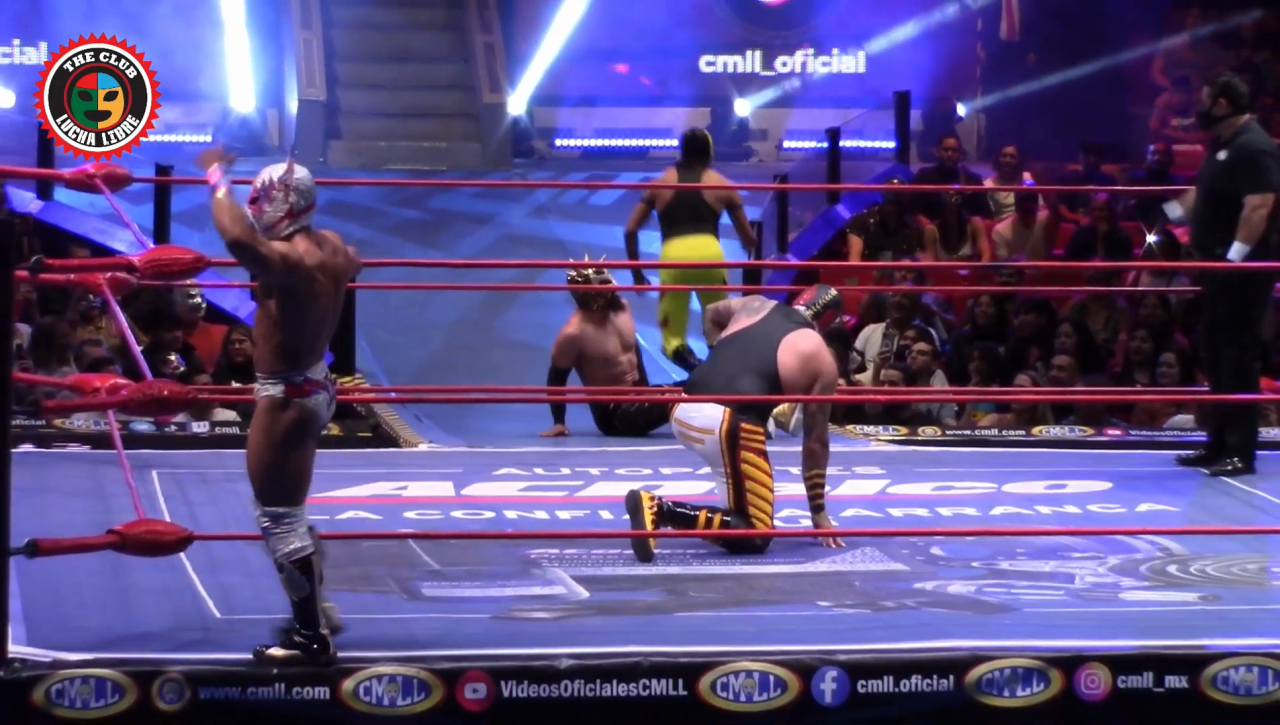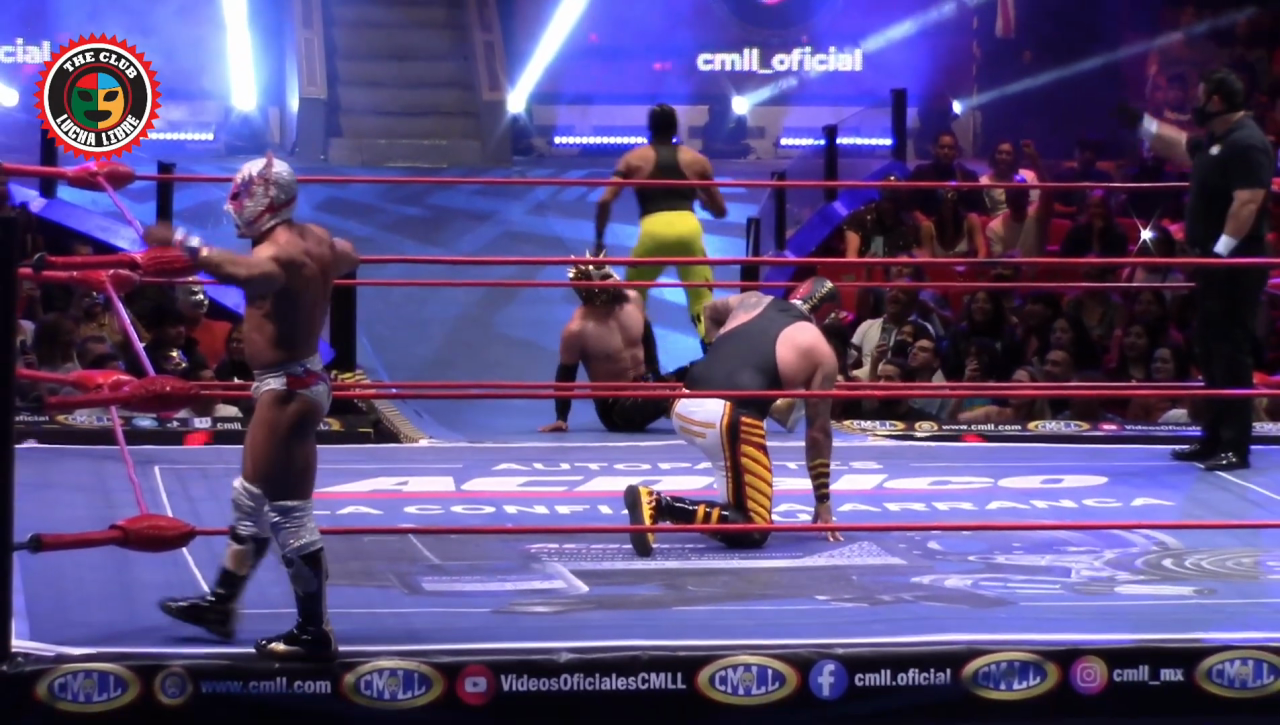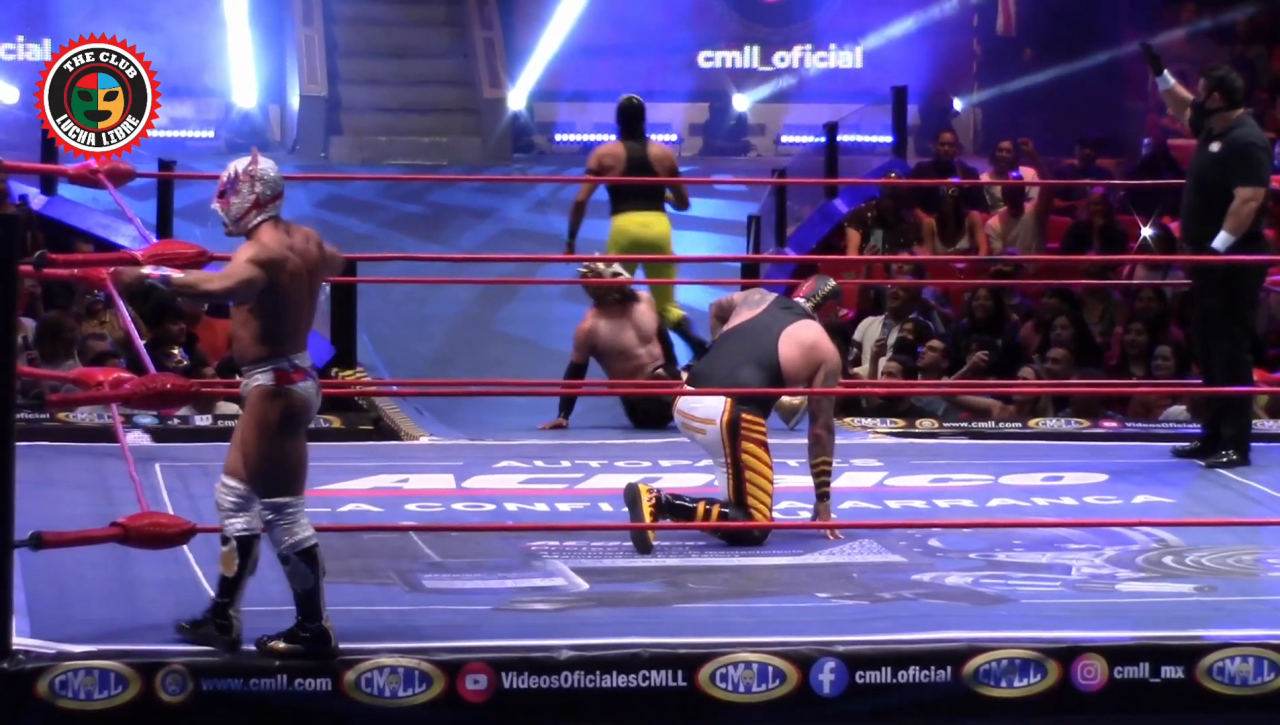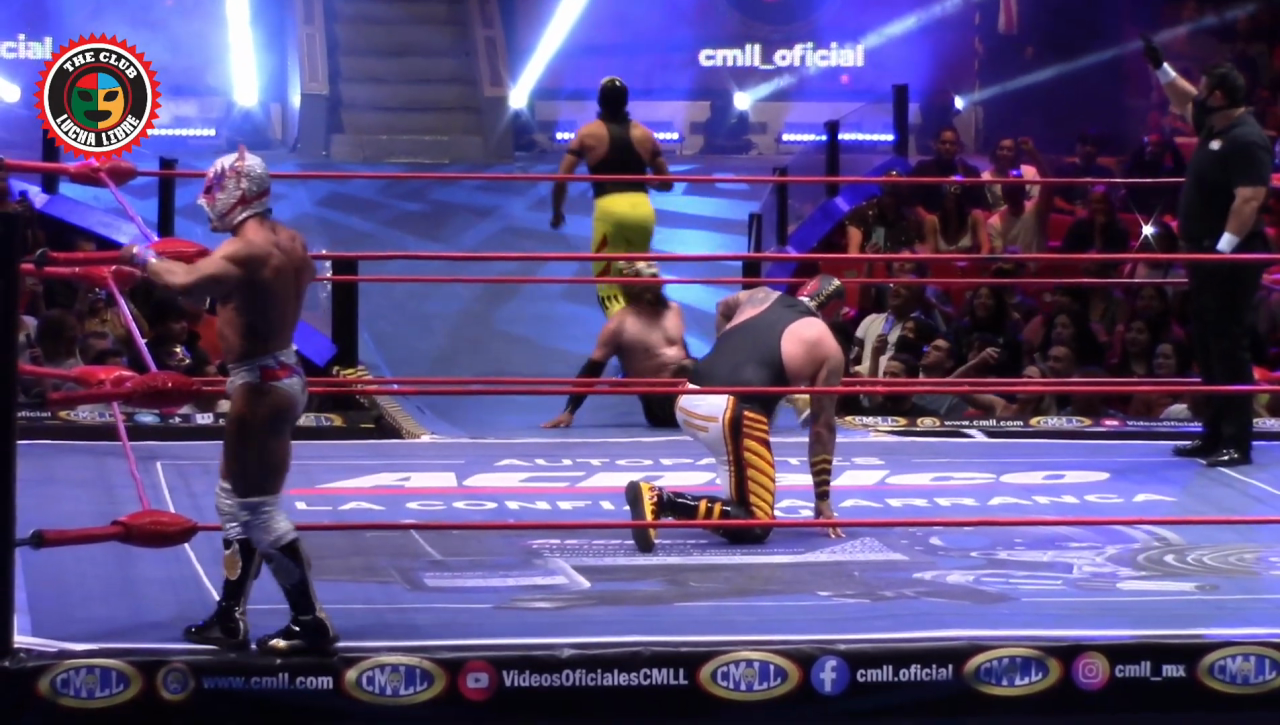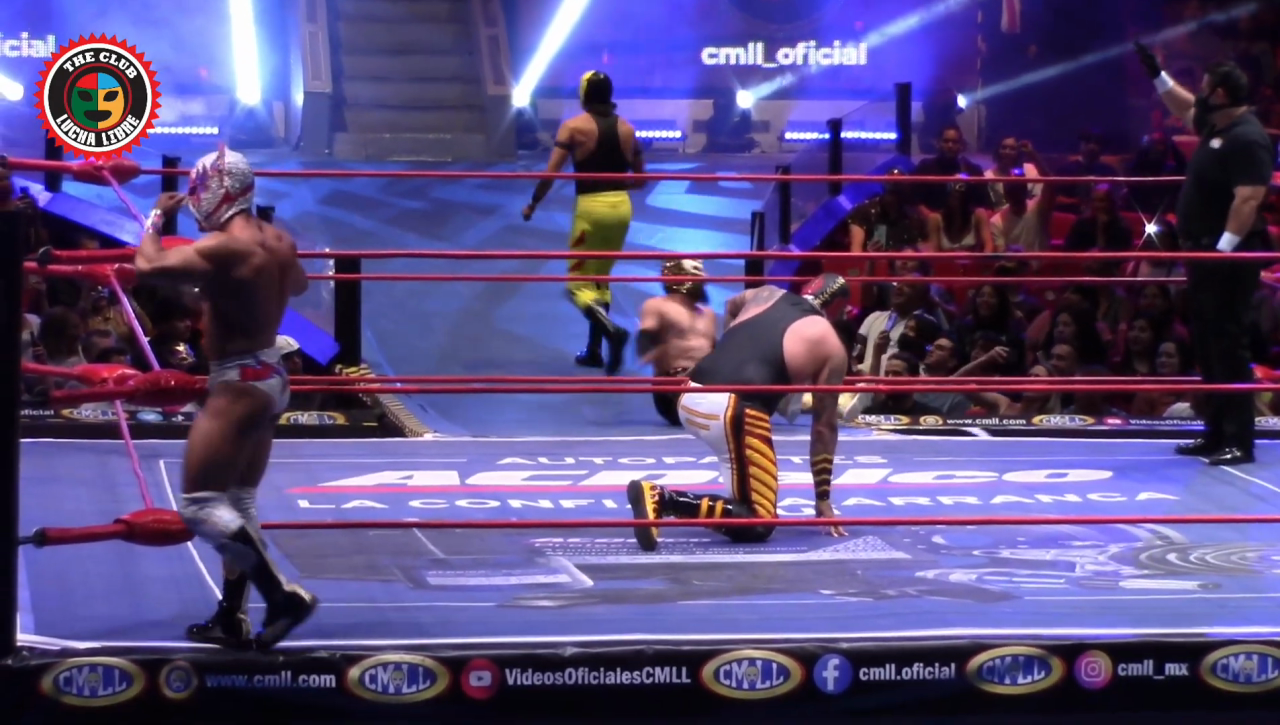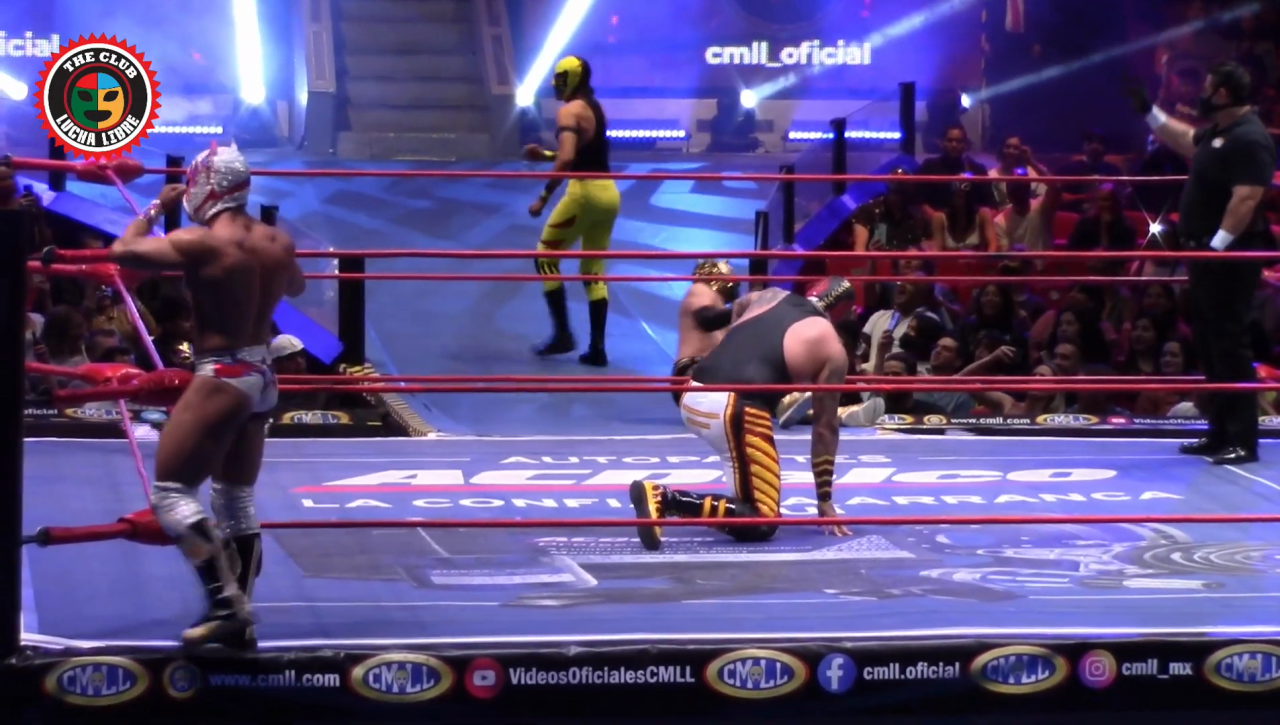
dt=0.2s
person 1, frame 1
left shoulder: (290, 260)
right shoulder: (331, 245)
left elbow: (238, 237)
right elbow: (353, 264)
left wrist: (218, 176)
left hip: (286, 398)
right hip: (314, 389)
left knee: (279, 519)
right knee: (289, 508)
left ankle: (312, 638)
right ankle: (313, 612)
person 1, frame 2
left shoulder: (279, 255)
right shoulder: (316, 239)
left elbow: (240, 271)
right elbow: (349, 257)
left wrist: (182, 241)
left hip: (287, 392)
right hip: (299, 383)
left knee: (289, 514)
right knee: (251, 497)
left ankle: (315, 633)
right ankle: (221, 606)
person 1, frame 3
left shoulder: (262, 252)
right shoulder: (304, 239)
left elbow: (217, 286)
right elbow: (333, 262)
left wrist: (151, 275)
left hip: (274, 389)
right hip: (287, 381)
left knee: (282, 512)
right knee: (236, 498)
left ankle: (314, 630)
right ankle: (221, 617)
person 1, frame 4
left shoulder: (244, 250)
right shoulder: (287, 239)
left elbow: (186, 280)
right elbow: (307, 273)
left wrist: (143, 256)
left hip: (259, 386)
right hip: (279, 378)
left knee: (258, 510)
right knee: (236, 502)
left ankle: (311, 623)
right ankle: (230, 619)
person 1, frame 5
left shoulder: (222, 247)
right shoulder: (278, 240)
left elbow: (148, 266)
right elbow: (296, 283)
left wrist: (155, 218)
left hip: (239, 384)
right hip: (266, 377)
left knee: (200, 504)
right knee: (236, 501)
left ankle: (284, 595)
right ankle: (231, 618)
person 1, frame 6
left shoulder: (202, 243)
right shoulder: (277, 240)
left elbow: (121, 251)
right elbow: (294, 286)
left wrist: (156, 208)
left hip: (222, 383)
right hip: (261, 378)
left knee: (171, 493)
right knee: (236, 500)
left ankle: (226, 600)
right ankle: (234, 620)
person 2, frame 1
right shoulder: (1224, 145)
left wrist: (1234, 258)
right wrist: (1174, 211)
left hip: (1242, 269)
right hip: (1219, 265)
left knee: (1238, 357)
right knee: (1216, 355)
left ankle: (1241, 451)
right ankle: (1220, 442)
person 2, frame 2
left shoulder: (1246, 144)
right shoulder: (1216, 138)
left elbow: (1247, 203)
right elbow: (1182, 148)
left wrist: (1222, 251)
right wrist: (1144, 125)
left hip: (1234, 264)
right hip: (1213, 260)
left knee: (1230, 351)
right knee: (1210, 350)
left ankle: (1234, 446)
right ankle: (1214, 437)
person 2, frame 3
left shoulder: (1246, 141)
right shoulder: (1215, 132)
left elbow: (1248, 200)
right elbow: (1184, 109)
left wrist: (1219, 246)
right wrist: (1160, 74)
left hip: (1233, 261)
right hip: (1210, 258)
left knee: (1230, 349)
right knee: (1208, 347)
left ankle: (1236, 443)
right ankle: (1214, 436)
person 2, frame 4
left shoulder: (1247, 140)
right shoulder: (1214, 128)
left elbow: (1249, 200)
right elbow: (1185, 103)
left wrist: (1224, 248)
right wrist: (1160, 67)
left hip: (1230, 260)
right hip: (1207, 256)
left knee: (1228, 347)
right knee: (1206, 346)
left ankle: (1237, 442)
right ankle: (1215, 434)
person 2, frame 5
left shoulder: (1247, 138)
right shoulder: (1216, 127)
left elbow: (1249, 199)
right elbow: (1185, 110)
left wrist: (1225, 247)
right wrist: (1157, 75)
left hip: (1228, 257)
right hip: (1205, 252)
left knee: (1228, 345)
right knee: (1206, 343)
left ankle: (1239, 440)
right ankle: (1217, 432)
person 2, frame 6
right shoulder: (1220, 131)
left elbow: (1245, 200)
right elbow: (1188, 139)
left wrist: (1218, 246)
right wrist: (1151, 113)
left hip: (1230, 257)
right hip: (1209, 253)
left knee: (1229, 345)
right knee: (1209, 343)
left ankle: (1243, 440)
right ankle: (1221, 432)
person 3, frame 1
left shoulder: (755, 304)
right shoulder: (823, 361)
left elbow: (711, 315)
right elbow: (815, 440)
right wrist: (818, 511)
left hip: (683, 412)
right hip: (727, 424)
right knee: (755, 536)
right ankle: (659, 509)
person 3, frame 2
left shoulder: (753, 301)
right shoulder: (823, 353)
left elbow: (710, 312)
right elbow: (818, 431)
right wrist: (823, 501)
left hip: (684, 407)
right hip: (727, 419)
right knee: (752, 531)
right ankle: (658, 504)
person 3, frame 3
left shoulder: (756, 298)
right shoulder: (826, 351)
left elbow: (716, 310)
right elbow: (821, 429)
right wrist: (823, 500)
left hip: (684, 404)
right hip: (729, 415)
right knee: (754, 527)
right ankle: (658, 502)
person 3, frame 4
left shoulder: (762, 296)
right shoulder: (830, 349)
left elbow: (723, 309)
right elbow: (822, 427)
right wrist: (823, 498)
left hip: (687, 401)
right hip: (731, 413)
right knee: (755, 526)
right ankle: (659, 499)
person 3, frame 5
left shoulder: (767, 294)
right shoulder: (832, 348)
left elbow: (731, 308)
right elbow: (824, 426)
right wrist: (823, 498)
left hip: (690, 399)
right hip: (733, 411)
right knee: (757, 524)
right ankle: (661, 499)
person 3, frame 6
left shoulder: (771, 296)
right shoulder: (833, 350)
left elbow: (737, 308)
right elbow: (825, 427)
right wrist: (825, 498)
left hip: (692, 399)
right hip: (735, 410)
right knee: (761, 522)
right ankle: (664, 498)
person 4, frame 1
left shoulder: (660, 183)
right shoulder: (722, 185)
left elbow: (630, 230)
right elbow: (749, 240)
left wrist: (636, 271)
right wrist: (751, 239)
left hip: (673, 258)
right hip: (709, 254)
left knee: (673, 341)
left ankle: (692, 363)
person 4, frame 2
left shoulder: (634, 158)
right shoulder: (697, 159)
left elbow: (605, 201)
right elbow: (720, 211)
left wrist: (599, 241)
right wrist: (706, 202)
left hip: (653, 231)
right hip: (688, 229)
right knee: (704, 309)
person 4, frame 3
left shoulder: (604, 154)
right shoulder: (664, 154)
left elbow: (581, 201)
right elbow: (683, 204)
left wrist: (571, 241)
left hip: (625, 229)
right hip: (658, 229)
right knee: (666, 304)
right ankle: (698, 345)
person 4, frame 4
left shoulder: (587, 133)
right shoulder: (645, 135)
left elbow: (561, 180)
right elbow: (666, 184)
left wrist: (557, 213)
left hip: (610, 210)
right hip: (643, 209)
left knee: (609, 290)
person 4, frame 5
left shoulder: (574, 126)
right shoulder: (626, 129)
left elbow: (550, 174)
right elbow: (639, 179)
left wrist: (532, 205)
left hip: (591, 208)
right hip: (621, 208)
left knee: (579, 284)
right knee: (599, 280)
left ankle: (613, 332)
right ankle: (594, 352)
person 4, frame 6
left shoulder: (570, 111)
right shoulder: (598, 109)
left elbow: (566, 160)
left wrist: (543, 198)
right wrist: (544, 154)
left hip: (585, 194)
right hip: (609, 193)
left knee: (545, 256)
right knee: (594, 273)
left ankle: (562, 335)
right ankle: (597, 348)
